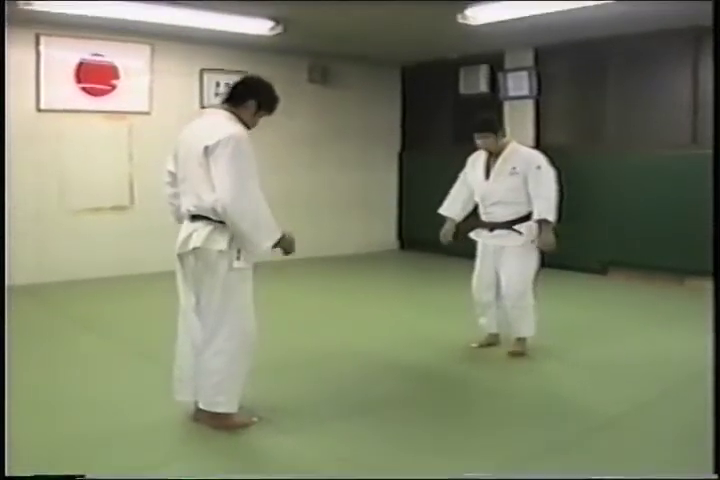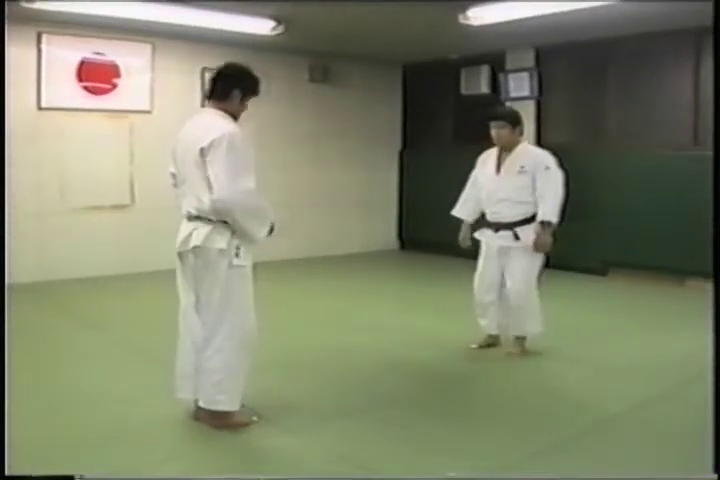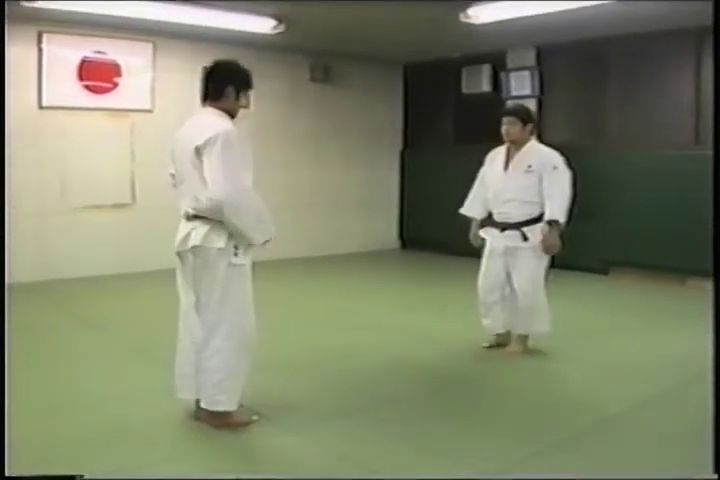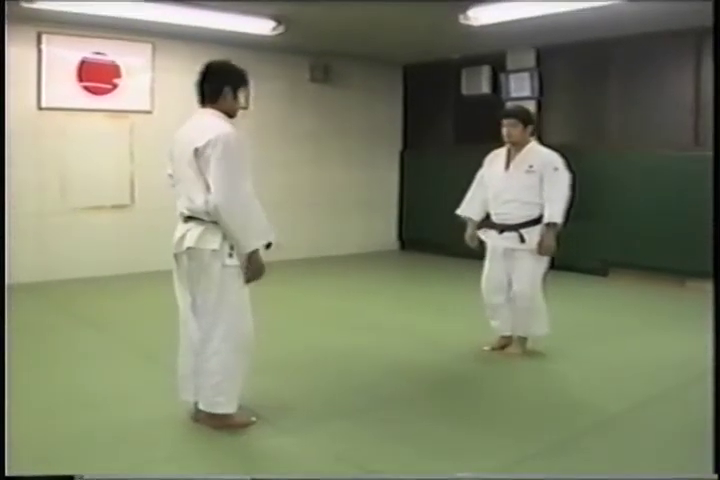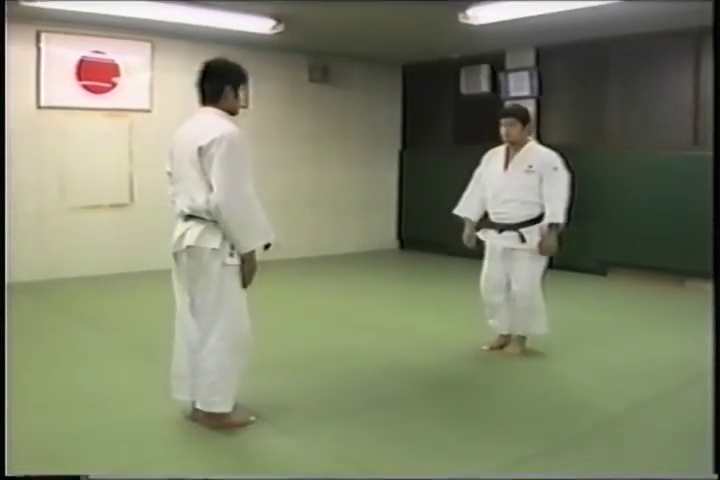
dt=0.3s
person 1, frame 1
left shoulder: (192, 129)
right shoulder: (232, 135)
left elbow: (173, 187)
right elbow: (238, 199)
right wrist: (275, 238)
left hip: (192, 236)
right hip: (220, 241)
left knee: (198, 321)
right knee: (228, 326)
left ankle: (201, 400)
right ankle: (216, 408)
person 1, frame 2
left shoulder: (190, 129)
right shoulder: (226, 133)
right elbow: (234, 195)
right wrist: (264, 221)
left hip: (193, 234)
right hip: (221, 240)
left knee: (199, 320)
right knee: (228, 324)
left ankle: (203, 399)
right ankle: (217, 406)
person 1, frame 3
left shoulder: (188, 129)
right shoulder: (222, 131)
right elbow: (228, 195)
right wrist: (259, 230)
left hip: (192, 233)
right hip: (220, 240)
left knee: (199, 320)
right knee: (228, 324)
left ankle: (202, 399)
right ankle: (217, 406)
person 1, frame 4
left shoulder: (185, 131)
right shoulder: (223, 134)
right elbow: (230, 199)
right wrist: (252, 247)
left hip: (189, 235)
right hip: (217, 242)
left knee: (198, 322)
right knee: (226, 326)
left ankle: (202, 400)
right ankle: (217, 408)
person 1, frame 5
left shoulder: (185, 130)
right shoulder: (225, 133)
right elbow: (232, 198)
right wrist: (249, 248)
left hip: (188, 234)
right hip: (216, 241)
left knee: (194, 321)
right knee: (223, 325)
left ankle: (198, 400)
right ankle: (214, 408)
person 2, frame 1
left shoulder: (529, 158)
right shoulder: (475, 160)
left elbow: (544, 194)
right elbow: (463, 191)
left wrist: (546, 228)
right wrist: (451, 222)
left hip: (519, 235)
right hip: (488, 234)
left knee: (515, 287)
right knee: (483, 286)
left ankle: (520, 339)
right ankle: (492, 333)
person 2, frame 2
left shoulder: (539, 158)
right shoulder: (486, 158)
left elbow: (550, 195)
right elbow: (474, 192)
left wrist: (545, 230)
right wrist: (466, 225)
left hip: (523, 235)
right hip: (492, 234)
left knee: (520, 289)
right knee: (485, 286)
left ankle: (520, 338)
right ankle: (492, 333)
person 2, frame 3
left shoulder: (547, 158)
right shoulder: (494, 156)
left elbow: (557, 195)
right elbow: (481, 191)
left wrist: (553, 231)
right wrist: (476, 224)
left hip: (529, 235)
right hip: (497, 234)
left knee: (527, 289)
right knee: (489, 285)
left ankle: (522, 337)
right ankle: (501, 332)
person 2, frame 4
left shoulder: (547, 159)
right shoulder: (494, 158)
left elbow: (556, 198)
right elbow: (479, 192)
left wrist: (550, 233)
right wrist: (472, 225)
left hip: (529, 236)
right hip: (498, 235)
left knee: (525, 289)
right knee: (493, 287)
left ankle: (521, 338)
right ankle: (504, 334)
person 2, frame 5
left shoulder: (546, 158)
right shoulder: (492, 157)
left elbow: (556, 197)
right elbow: (477, 192)
left wrist: (551, 233)
right wrist: (470, 225)
left hip: (528, 235)
right hip: (497, 235)
left knee: (524, 289)
right knee: (492, 286)
left ankle: (520, 337)
right ankle: (503, 332)
